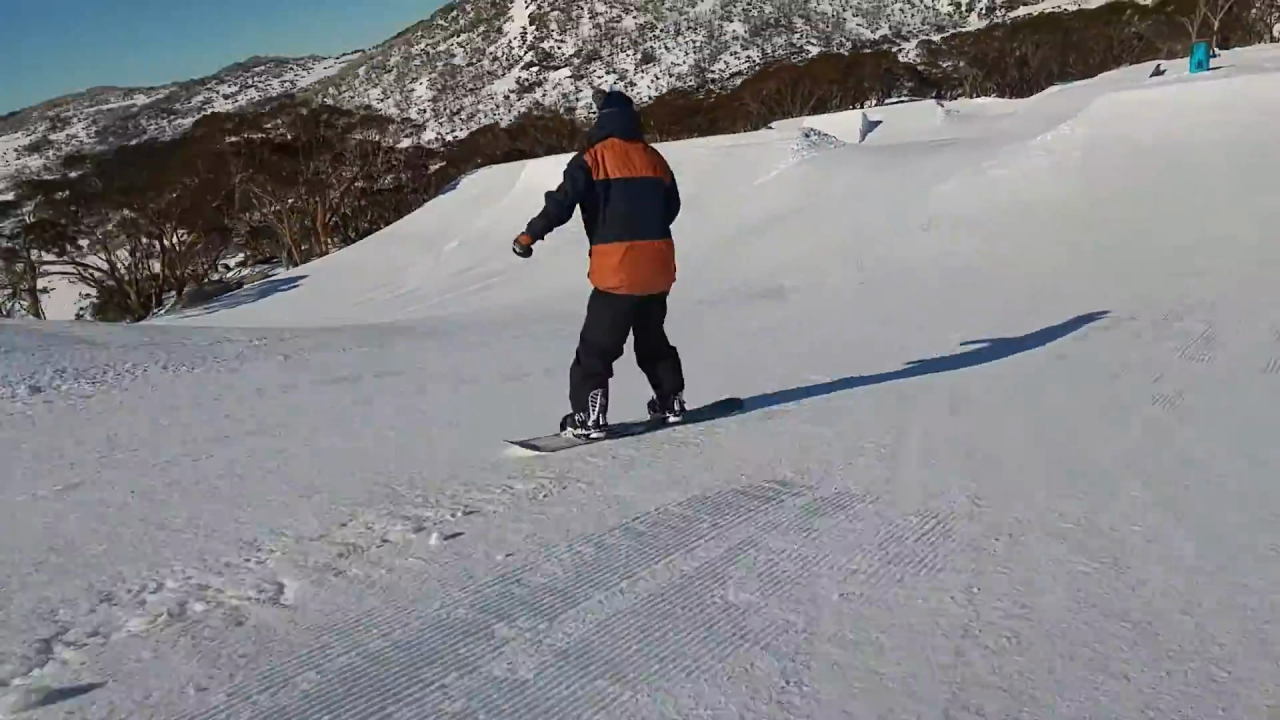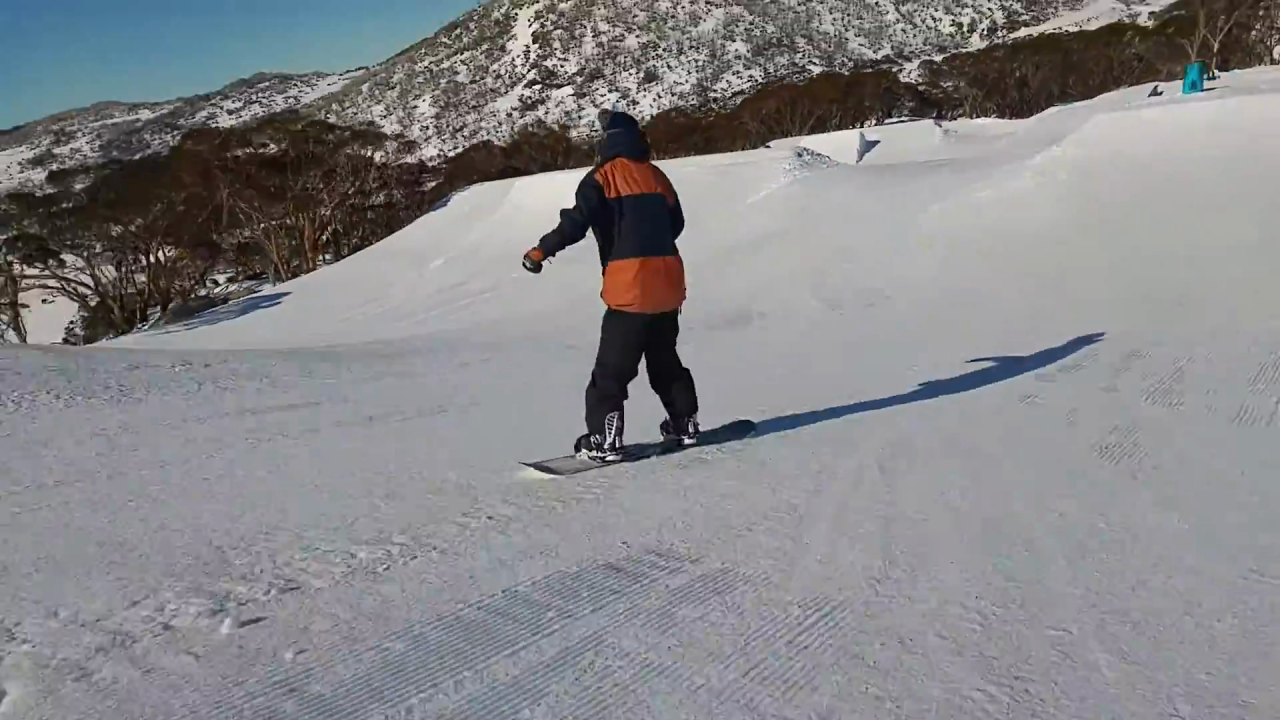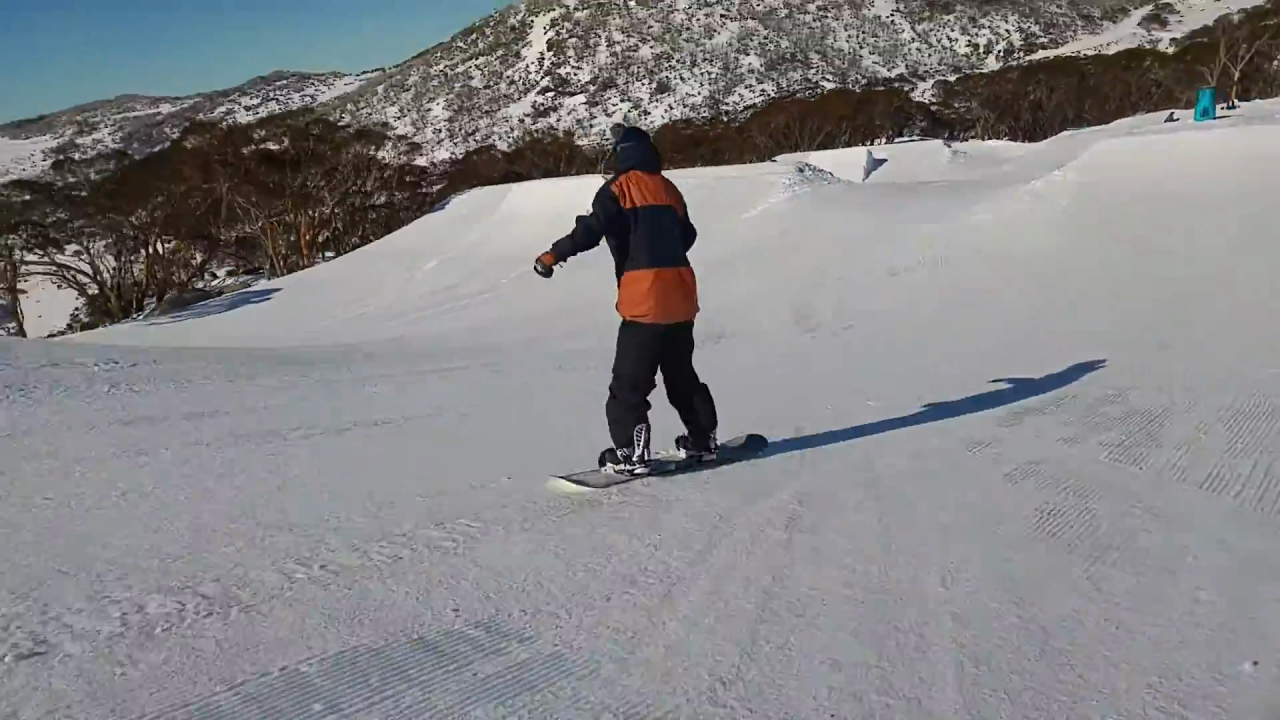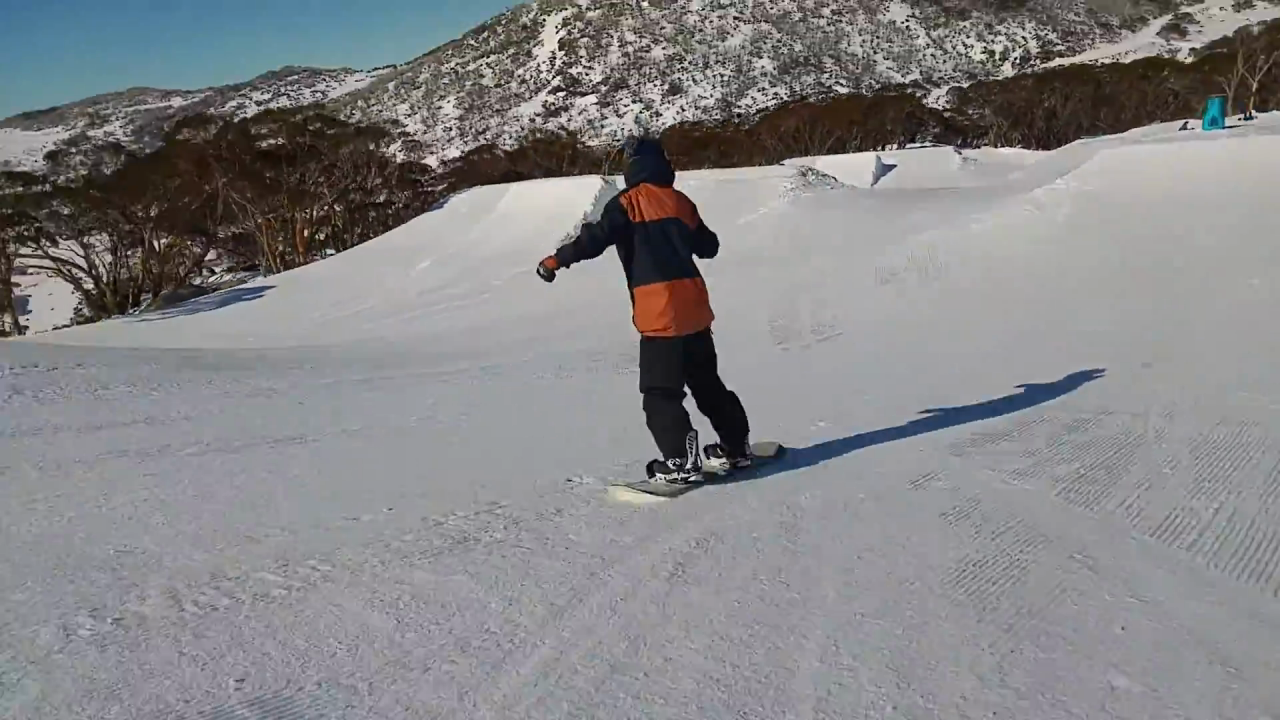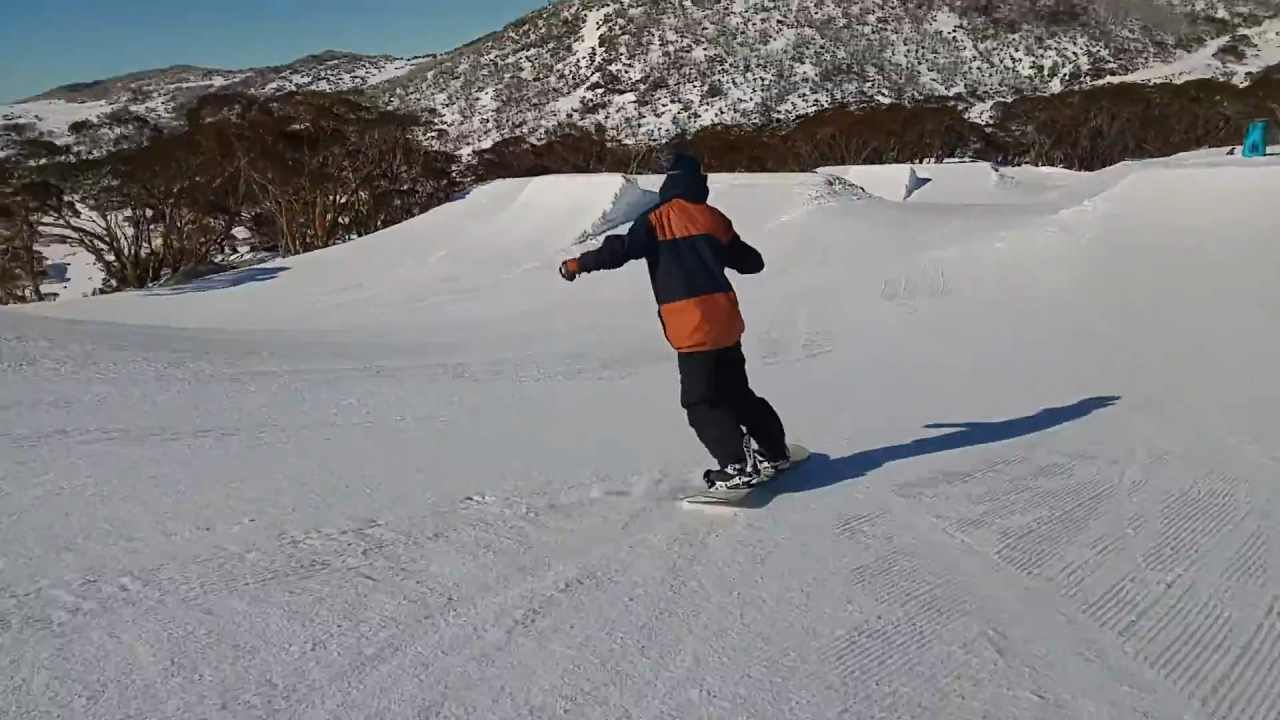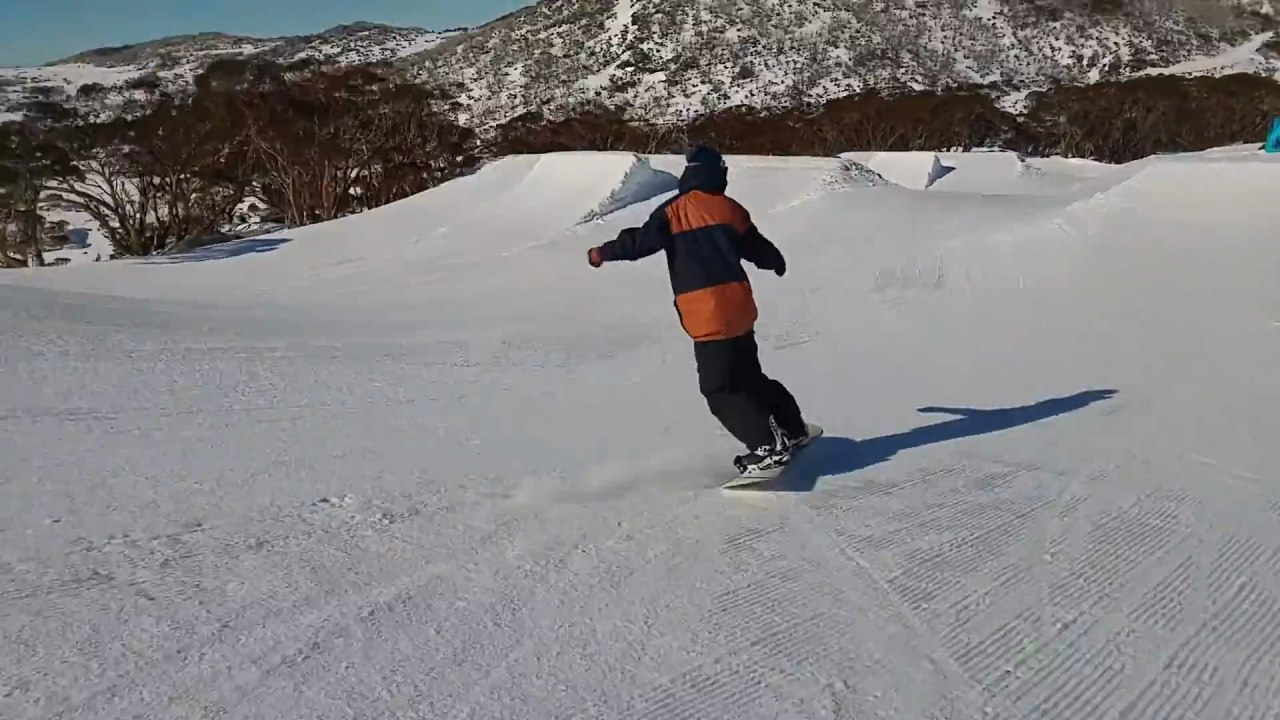
dt=0.1s
person 1, frame 1
left shoulder: (591, 159)
right shoulder: (653, 158)
left elbow: (562, 203)
right elbow: (671, 207)
left wrist: (530, 234)
left hip: (618, 270)
right hip: (660, 266)
left knee: (597, 349)
right knee: (652, 339)
left ankle: (590, 418)
right ankle: (671, 402)
person 1, frame 2
left shoulder: (602, 178)
right shoulder: (658, 177)
left elbow: (578, 221)
right elbow: (675, 224)
left wrist: (542, 250)
left hip: (630, 288)
right hip: (669, 282)
left knee: (612, 370)
right knee: (664, 360)
left ankle: (605, 440)
right ankle: (684, 423)
person 1, frame 3
left shoulder: (617, 188)
right shoulder: (668, 189)
left elbow: (592, 229)
left wrist: (554, 254)
left hip: (644, 297)
right hip: (682, 294)
left knee: (630, 381)
right knee: (681, 373)
left ankle: (632, 455)
right ankle: (704, 439)
person 1, frame 4
left shoulder: (627, 201)
right shoulder: (682, 201)
left elbow: (599, 236)
right elbow: (707, 247)
left wrist: (558, 259)
right wrist: (690, 239)
left hip: (659, 312)
right hip: (694, 305)
left knee: (660, 393)
right knee: (706, 382)
left ankle: (682, 461)
right ankle: (736, 446)
person 1, frame 5
left shoulder: (656, 220)
right shoulder: (715, 219)
left elbow: (623, 248)
right elbow: (741, 257)
left wrist: (579, 263)
right wrist: (756, 261)
left hip: (691, 325)
right hip: (726, 320)
left knee: (701, 401)
right knee: (736, 391)
left ankle: (739, 464)
right ankle: (774, 450)
person 1, frame 6
left shoulder: (673, 210)
right shoulder: (733, 209)
left elbow: (641, 241)
right elbow: (759, 249)
left wrist: (602, 252)
right wrist: (777, 262)
left hip: (707, 315)
right hip: (740, 306)
left knee: (721, 390)
right knee: (749, 377)
left ankle: (768, 445)
right ankle: (792, 428)
